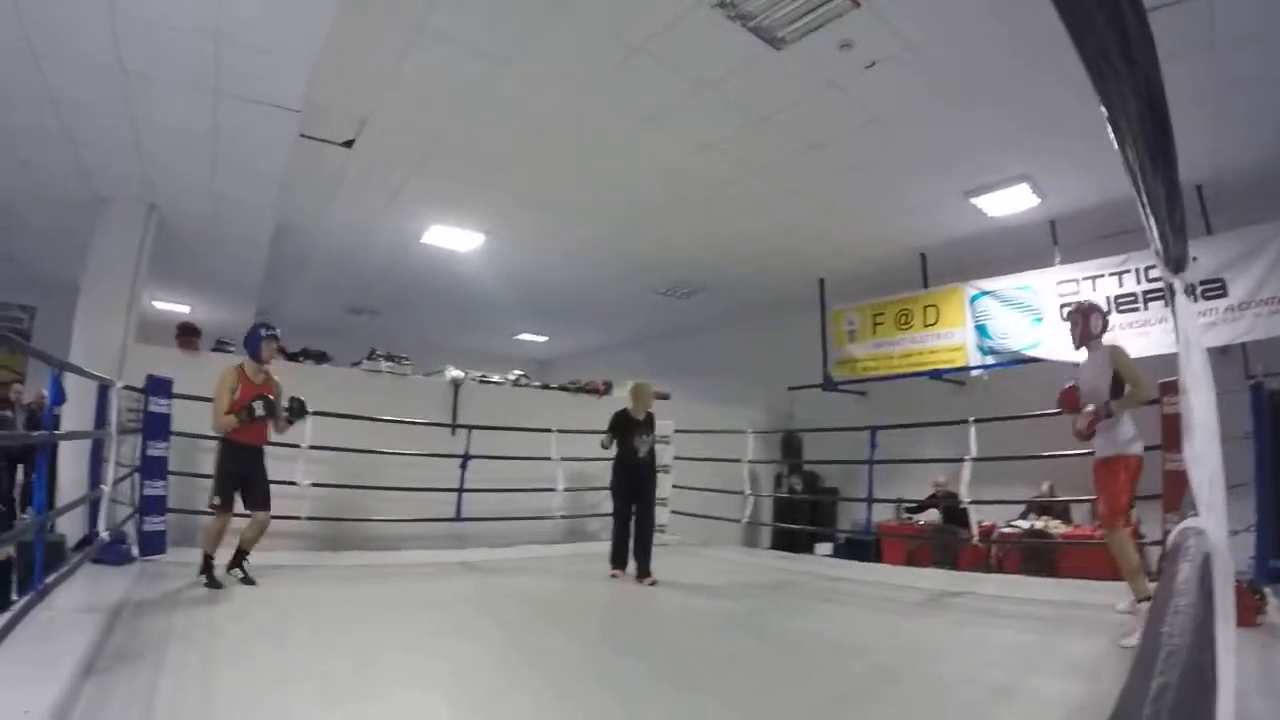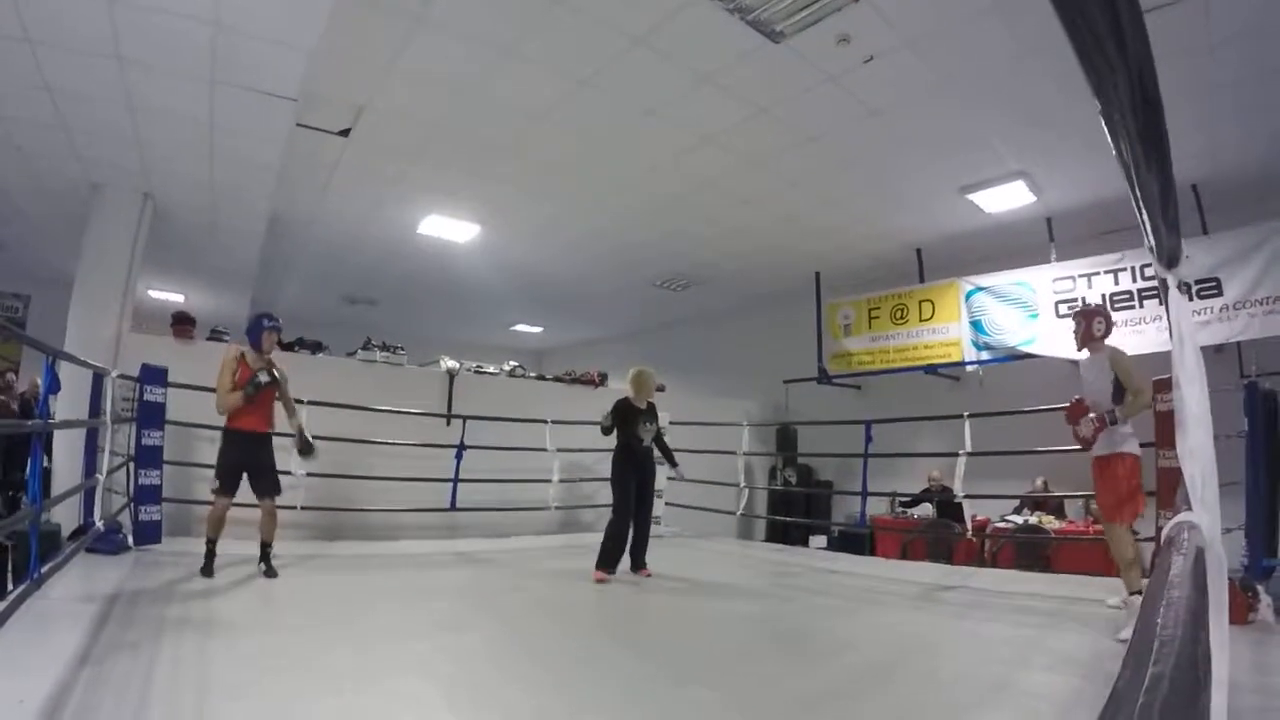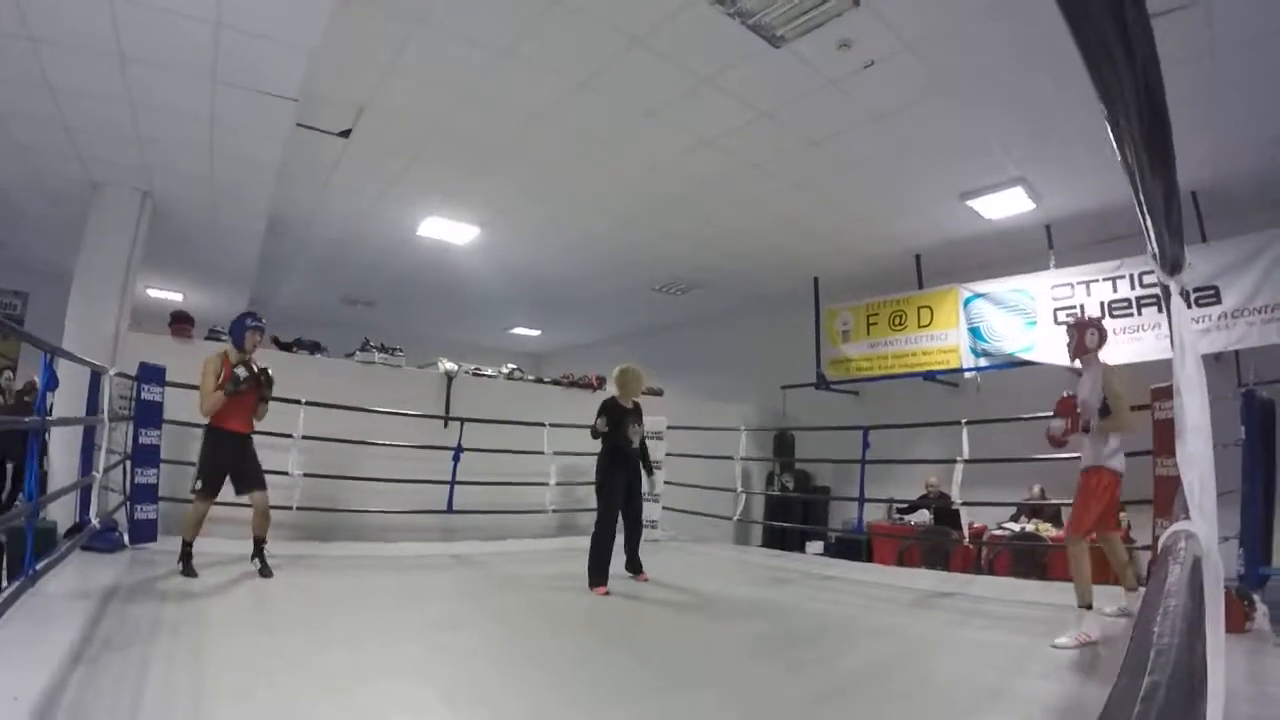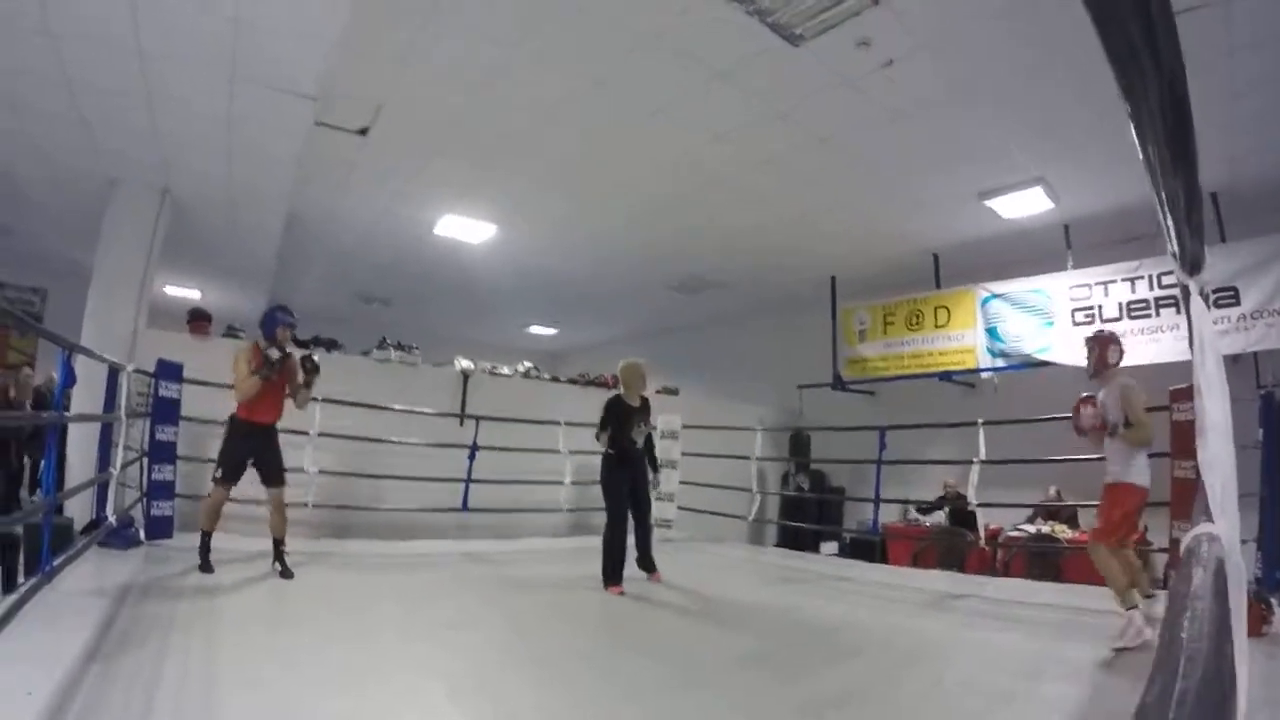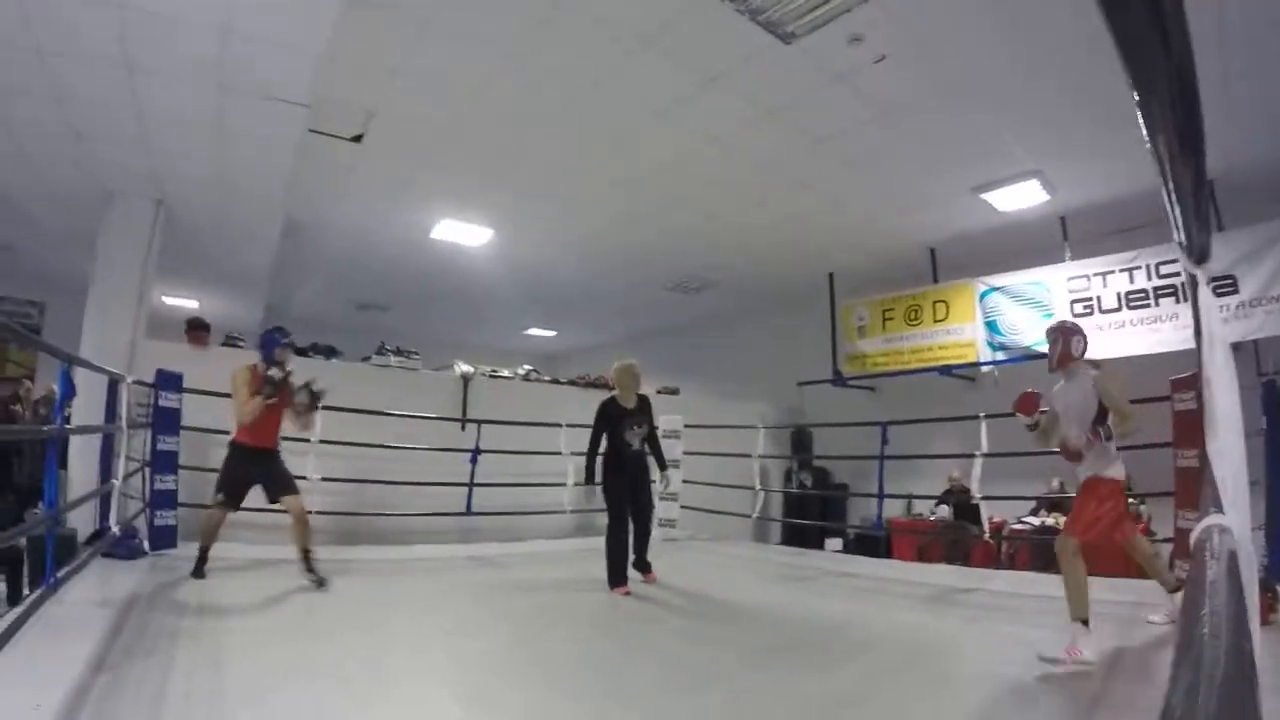
dt=0.4s
person 1, frame 1
left shoulder: (1113, 354)
right shoulder: (1085, 367)
left elbow: (1143, 391)
left wrist: (1101, 411)
right wrist: (1079, 410)
left hip: (1123, 452)
right hip: (1104, 452)
left knee: (1113, 530)
right knee: (1116, 527)
left ankle: (1149, 614)
right ankle: (1142, 593)
person 1, frame 2
left shoulder: (1115, 358)
right shoulder: (1085, 365)
left elbow: (1144, 397)
left wrist: (1104, 421)
right wrist: (1083, 420)
left hip: (1121, 452)
right hip: (1102, 452)
left knee: (1113, 525)
right knee: (1118, 523)
left ankle: (1140, 609)
right ankle: (1135, 592)
person 1, frame 3
left shoulder: (1106, 374)
right shoulder: (1086, 377)
left elbow: (1125, 422)
left wrist: (1079, 425)
right wrist: (1072, 418)
left hip: (1104, 467)
right hip: (1094, 464)
left knee: (1075, 537)
right knee: (1108, 534)
left ankle: (1085, 624)
right ankle: (1133, 599)
person 1, frame 4
left shoulder: (1126, 389)
right shoulder: (1103, 393)
left elbow: (1146, 436)
left wrist: (1105, 427)
right wrist: (1093, 429)
left hip: (1130, 481)
right hip: (1117, 479)
left knee: (1099, 546)
right knee: (1119, 546)
left ankle: (1137, 620)
right ankle: (1147, 605)
person 1, frame 5
left shoulder: (1095, 380)
right shoulder: (1059, 392)
left elbow: (1129, 420)
right elbow: (1047, 439)
left wrist: (1096, 437)
right wrist: (1033, 421)
left hip: (1104, 476)
right hip: (1093, 477)
left knee: (1066, 545)
right knee: (1132, 541)
left ankle: (1079, 643)
right ankle: (1177, 597)
person 2, frame 1
left shoulder: (274, 384)
right shoulder: (232, 377)
left elbow: (277, 428)
right elbow: (218, 425)
left wrist: (290, 416)
right wrist: (248, 413)
left hip: (255, 454)
right hip: (230, 452)
left knee: (261, 518)
right knee: (222, 517)
left ankle: (237, 563)
right ankle: (206, 568)
person 2, frame 2
left shoulder: (277, 371)
right shoulder: (233, 361)
left elbow: (287, 406)
right elbow: (222, 405)
left wrist: (299, 433)
right wrist: (252, 386)
left hip: (261, 442)
right hip: (234, 439)
left knee: (269, 505)
right knee: (221, 505)
left ankle: (265, 558)
right ankle: (209, 555)
person 2, frame 3
left shoulder: (257, 369)
right shoulder: (216, 362)
right elbow: (206, 408)
left wrist: (265, 396)
right wrist: (232, 384)
left hip: (243, 441)
right hip: (217, 439)
left knee: (262, 503)
right knee: (202, 504)
left ankle: (259, 554)
right ankle: (185, 556)
person 2, frame 4
left shoulder: (288, 360)
right shoulder: (248, 352)
left elbow: (301, 402)
right elbow: (242, 394)
left wrist: (310, 379)
right wrist: (266, 367)
left hip: (267, 433)
right hip: (242, 429)
left knee: (277, 498)
right knee: (219, 494)
left ankle: (279, 556)
right ankle: (204, 550)
person 2, frame 5
left shoulder: (286, 381)
right shoulder: (245, 374)
left elbow: (303, 425)
right elbow: (245, 417)
left wrist: (308, 406)
right wrist: (267, 387)
left hip: (269, 455)
right hip: (242, 453)
left knee: (298, 510)
right knee: (216, 515)
left ankle: (308, 566)
right ankle: (201, 560)
person 3, frame 1
left shoulder: (650, 418)
right shoulder: (620, 417)
right elbow: (608, 441)
left wrist: (653, 474)
right wrist: (605, 442)
left hip: (645, 475)
right hip: (623, 474)
left knee: (646, 522)
right knee: (622, 520)
left ankle: (644, 571)
right ankle: (618, 564)
person 3, frame 2
left shoulder: (651, 407)
right shoulder: (622, 405)
left elbow: (658, 438)
right elbow: (607, 432)
left wrist: (673, 464)
right wrist: (605, 424)
left hip: (646, 466)
right hip: (624, 465)
left knee: (644, 516)
right knee: (621, 515)
left ankle: (638, 563)
right ankle: (604, 566)
person 3, frame 3
left shoulder: (637, 407)
right shoulder: (609, 405)
right elbow: (595, 434)
left wrist: (649, 471)
right wrist: (598, 428)
left hip: (632, 469)
right hip: (610, 469)
left knee: (635, 520)
right knee: (606, 522)
left ankle: (634, 565)
right ankle: (597, 579)
person 3, frame 4
left shoulder: (645, 403)
right shoulder: (614, 404)
right elbow: (600, 435)
left wrist: (654, 468)
right wrist: (603, 439)
left hip: (638, 468)
right hip: (615, 469)
left knee: (643, 518)
right knee: (617, 522)
left ankle: (647, 563)
right ankle: (612, 579)
person 3, frame 5
left shoulder: (645, 403)
right shoulder: (607, 408)
left elbow: (652, 436)
right elbow: (594, 443)
left wrist: (663, 467)
right wrist: (590, 479)
left hip: (639, 469)
right hip: (615, 471)
left knee: (644, 518)
right knee: (618, 523)
left ankle: (642, 563)
right ankle: (617, 580)
